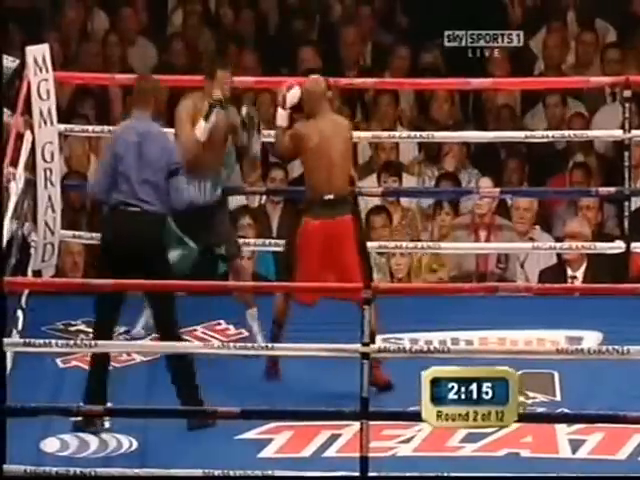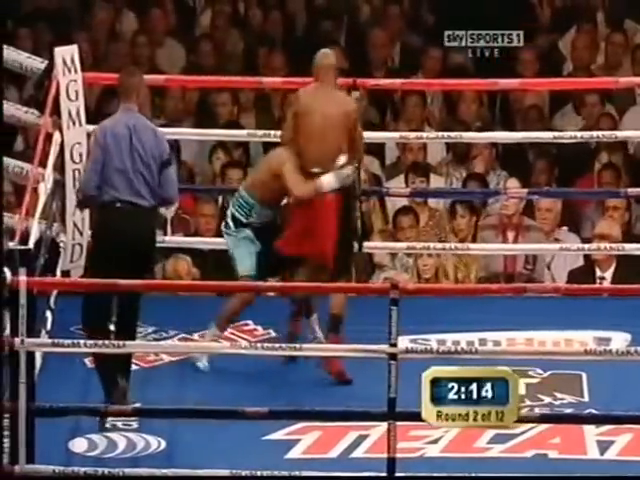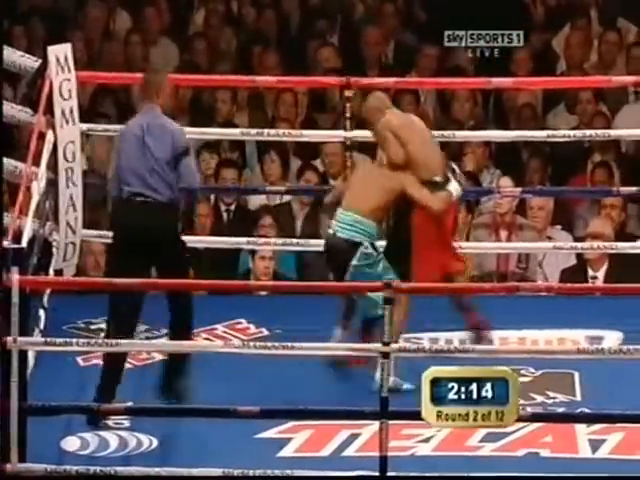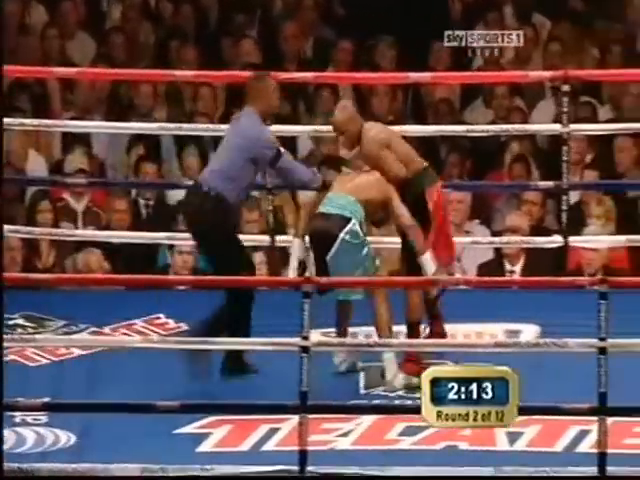
dt=0.7s
person 1, frame 1
left shoulder: (117, 135)
right shoulder: (165, 141)
left elbow: (96, 191)
right elbow: (178, 200)
left hip: (118, 228)
right hip: (151, 230)
left knee: (104, 320)
right knee: (167, 323)
left ankle: (93, 409)
right ankle: (193, 405)
person 1, frame 2
left shoulder: (104, 130)
right shoulder: (155, 135)
left elbow: (87, 188)
right elbow: (170, 194)
left wrist: (86, 203)
left hip: (110, 221)
right hip: (142, 225)
left knee: (96, 310)
right knee: (128, 312)
left ankle: (113, 385)
right ankle: (119, 391)
person 1, frame 3
left shoulder: (126, 132)
right shoulder: (173, 131)
left elbow: (115, 185)
right elbow: (191, 184)
right wrist: (181, 211)
left hip: (128, 216)
right hip: (162, 219)
left knee: (122, 311)
right knee: (180, 302)
left ankle: (104, 399)
right ankle: (171, 381)
person 1, frame 4
left shoulder: (244, 124)
right shoulder: (257, 134)
left elbow: (276, 159)
right elbow: (292, 172)
left wrist: (315, 168)
right wrist: (323, 181)
left hip: (206, 204)
right hip: (210, 210)
left knee: (241, 280)
right knee: (241, 282)
left ankle: (234, 358)
right ankle: (204, 337)
person 2, frame 1
left shoulder: (300, 130)
right shoulder: (345, 125)
left elbow: (282, 151)
left wrist: (283, 109)
left hip: (314, 215)
right hip: (344, 213)
right knee: (364, 294)
left ankle: (273, 358)
right ankle: (374, 365)
person 2, frame 2
left shoulder: (302, 97)
right shoulder: (350, 104)
left elbow: (287, 139)
right elbow: (358, 152)
right hip: (337, 188)
left knee: (307, 261)
right knee: (339, 273)
left ankle: (297, 325)
right ankle: (332, 349)
person 2, frame 3
left shoulder: (385, 123)
right shoulder: (413, 120)
right elbow: (422, 155)
right hip: (444, 192)
left knee: (402, 275)
right knee: (442, 264)
right ankle: (471, 318)
person 2, frame 4
left shoulder: (371, 141)
right shoulder: (369, 133)
left elbow: (398, 174)
left hip: (421, 192)
right hip: (416, 190)
left knee: (415, 270)
right knee: (419, 267)
left ankle: (414, 353)
right ankle: (436, 327)
person 3, frame 1
left shoulder: (228, 112)
right shoulder: (188, 106)
left elbow: (244, 151)
right elbow: (185, 153)
left wrist: (247, 130)
right wrist: (208, 119)
left hip: (213, 196)
left knee: (236, 262)
left ankle: (255, 330)
right ankle: (148, 317)
person 3, frame 2
left shoulder: (294, 156)
right shoulder: (287, 158)
right elbow: (300, 192)
right wrist: (334, 179)
left hip: (266, 223)
right hip: (242, 226)
right knee: (248, 293)
right ankle: (210, 337)
person 3, frame 3
left shoulder: (362, 168)
right shoulder: (403, 177)
left elbow: (331, 198)
right elbow: (436, 205)
right wrist: (453, 188)
left hip: (335, 242)
right hip: (356, 247)
left knee: (364, 295)
right ankle: (384, 374)
person 3, frame 4
left shoulder: (342, 177)
right shoulder: (385, 187)
left elbow: (307, 205)
right elbow: (408, 224)
left wrist: (297, 250)
right wrist: (427, 260)
left hip: (319, 226)
right hip: (344, 225)
left knee: (343, 289)
right knee: (379, 291)
left ankle: (342, 356)
right ankle: (392, 370)
